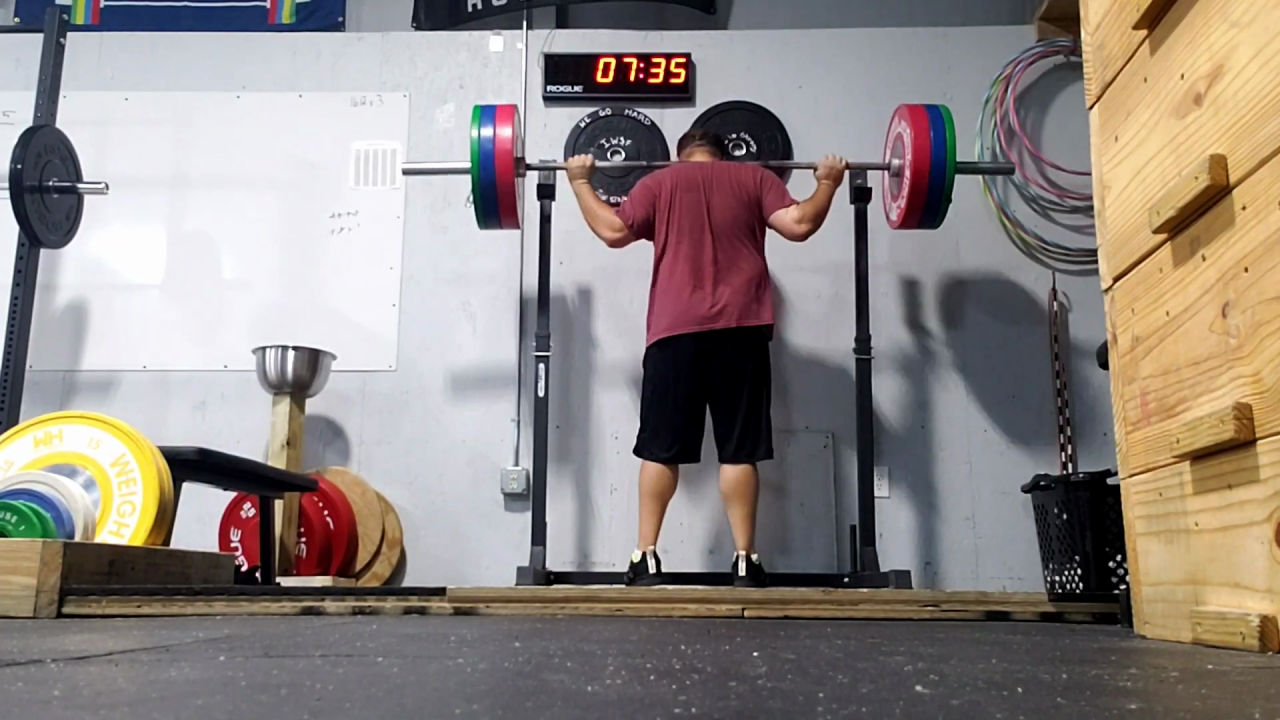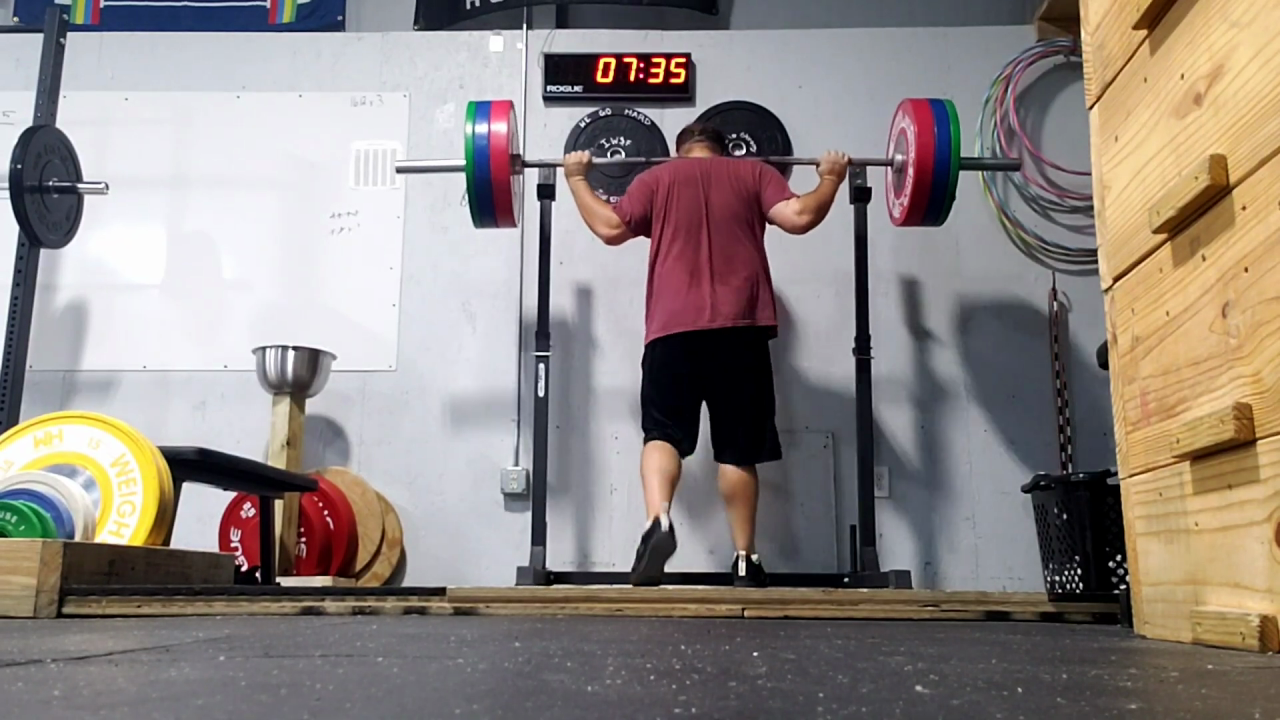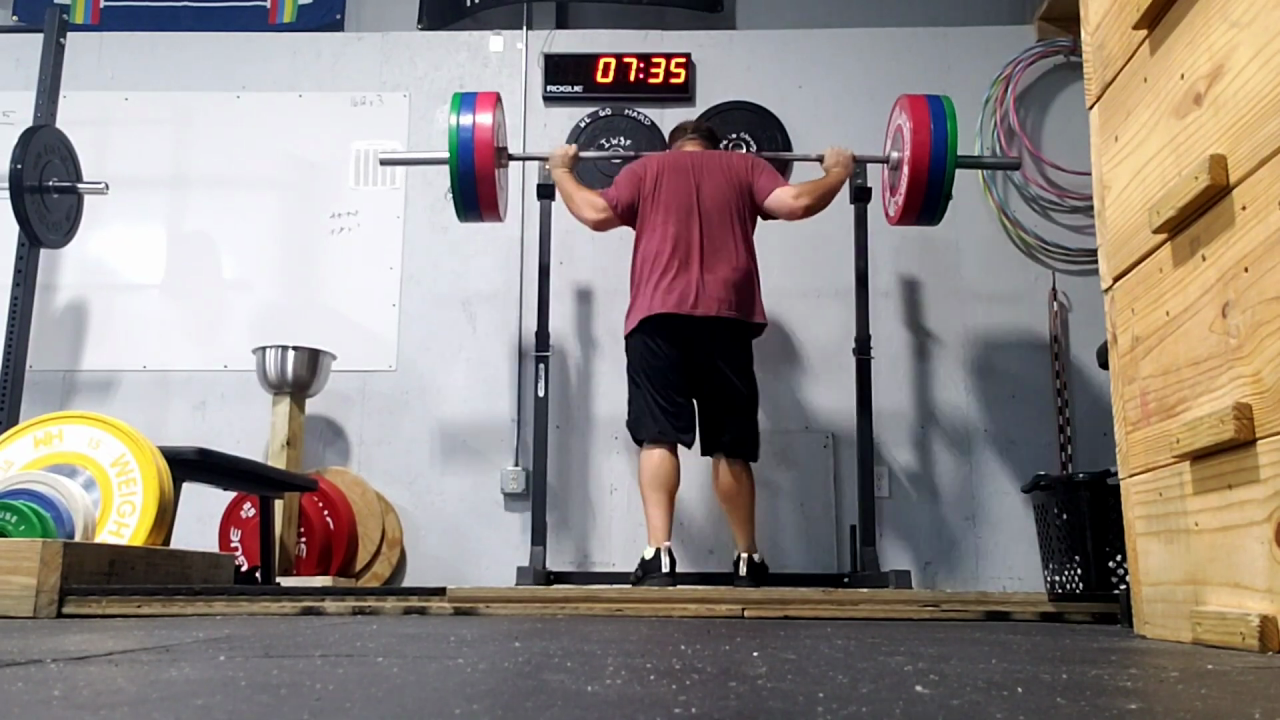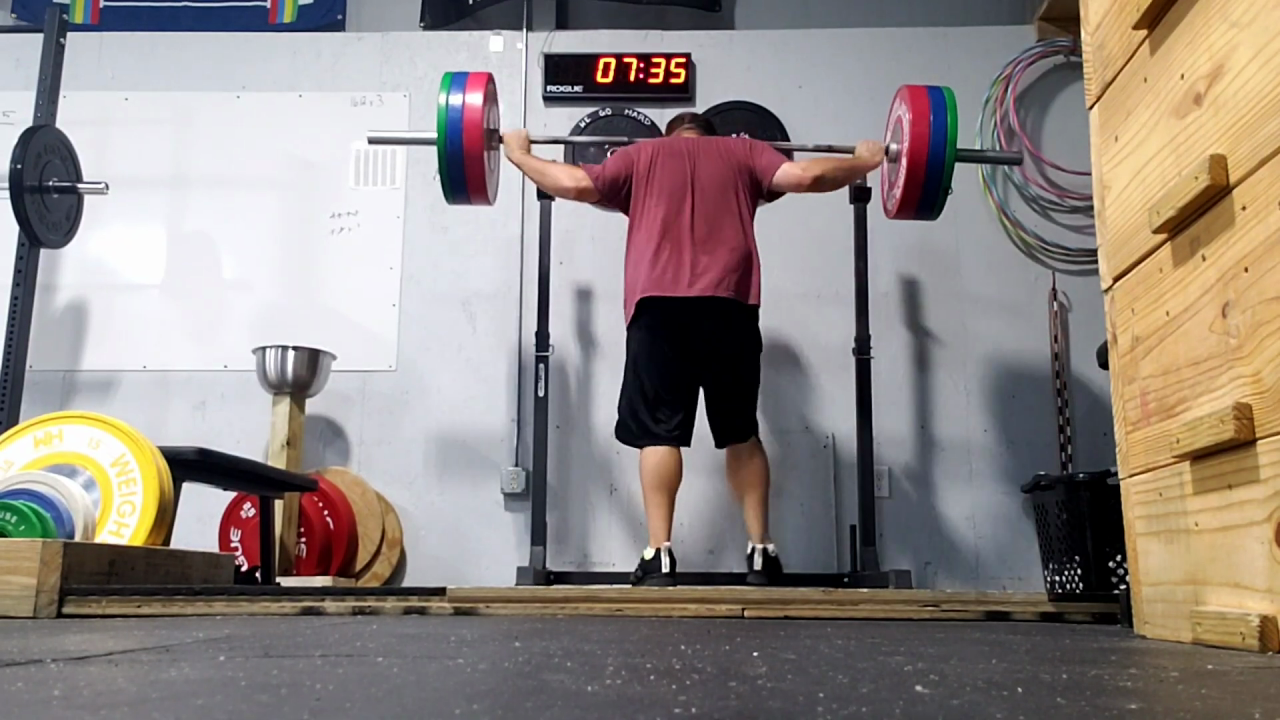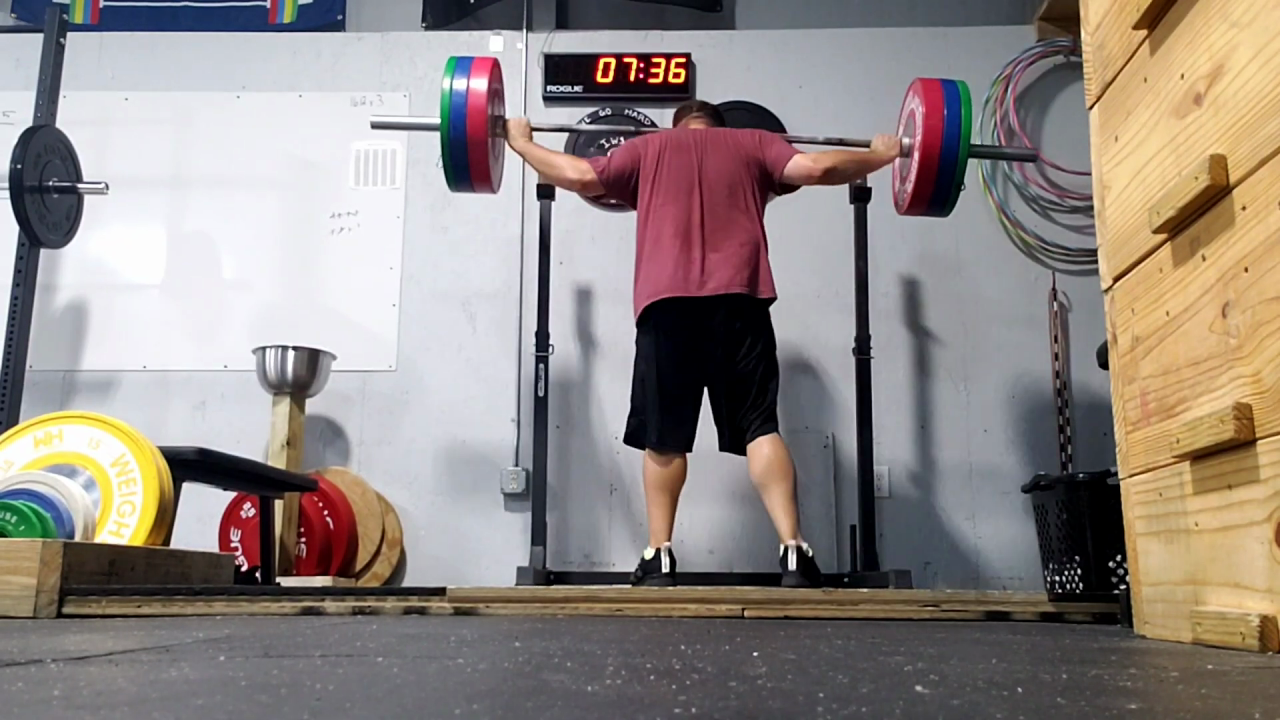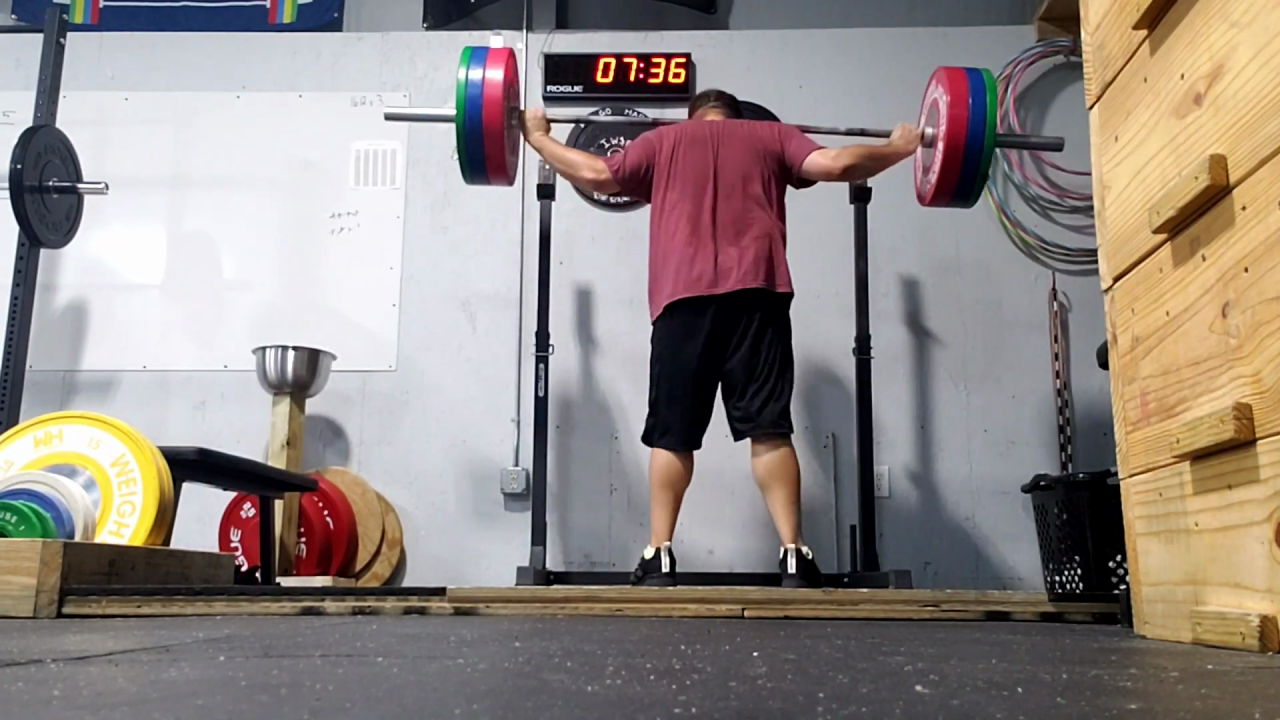
dt=0.2s
person 1, frame 1
left shoulder: (658, 182)
right shoulder: (755, 178)
left elbow: (613, 231)
right elbow: (799, 225)
left wrist: (580, 182)
right wrist: (828, 183)
left hip: (675, 329)
right hip: (740, 328)
left knee: (660, 449)
right knee: (738, 451)
left ankle: (646, 558)
right ankle: (744, 561)
person 1, frame 2
left shoulder: (656, 177)
right shoulder: (754, 173)
left elbow: (609, 228)
right elbow: (800, 217)
left wrist: (577, 179)
right wrist: (832, 178)
left hip: (673, 326)
right hip: (740, 325)
left knee: (662, 434)
right knee: (738, 451)
left ankle: (658, 526)
right ankle: (745, 561)
person 1, frame 3
left shoulder: (646, 169)
right shoulder: (745, 167)
left elbow: (596, 214)
right elbow: (795, 203)
left wrist: (561, 173)
right wrist: (836, 174)
left hip: (659, 316)
right hip: (727, 315)
left knee: (658, 436)
right knee: (732, 446)
left ankle: (660, 555)
right ankle: (748, 559)
person 1, frame 4
left shoulder: (641, 155)
right shoulder: (744, 151)
left elbow: (576, 184)
right elbow: (803, 176)
left wrist: (519, 154)
right wrist: (865, 161)
left hip: (659, 300)
right hip: (727, 300)
left knee: (657, 431)
right knee: (740, 433)
left ankle: (659, 556)
right ankle: (761, 550)
person 1, frame 5
left shoulder: (648, 147)
right shoulder: (755, 143)
left elbow: (579, 176)
right elbow: (815, 168)
left wrist: (521, 143)
right wrist: (880, 156)
left hip: (668, 300)
right hip: (738, 298)
left knee: (664, 436)
right knee: (758, 426)
left ankle: (659, 557)
right ankle: (793, 550)
person 1, frame 6
left shoulder: (663, 141)
right shoulder: (772, 136)
left elbow: (597, 175)
right elbow: (835, 164)
left wrist: (537, 137)
right wrist: (900, 148)
left hip: (683, 297)
right hip: (755, 294)
left knee: (669, 433)
right knee: (767, 429)
left ankle: (659, 556)
right ankle: (793, 555)
